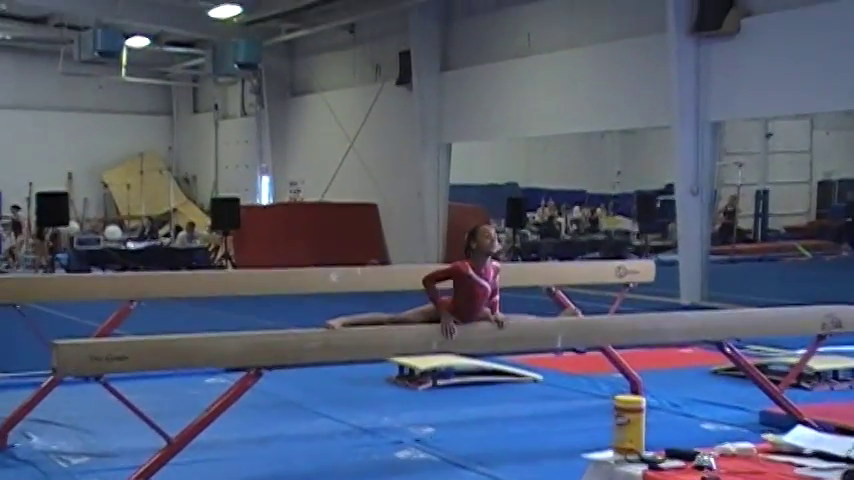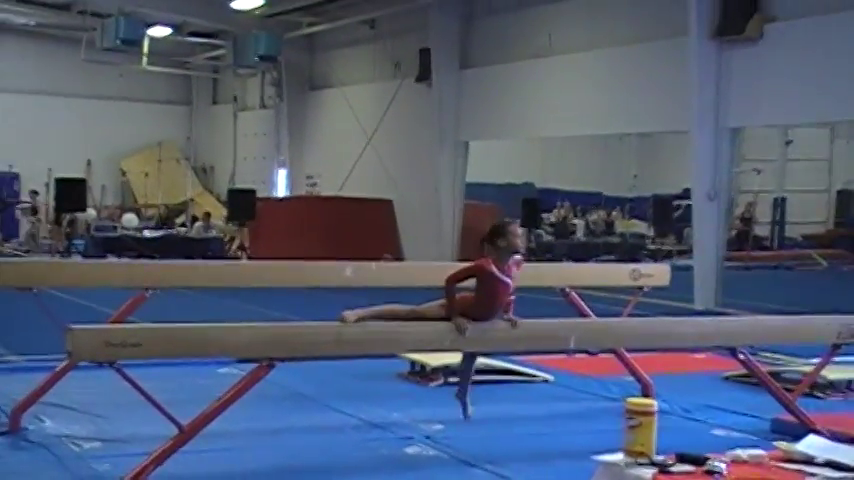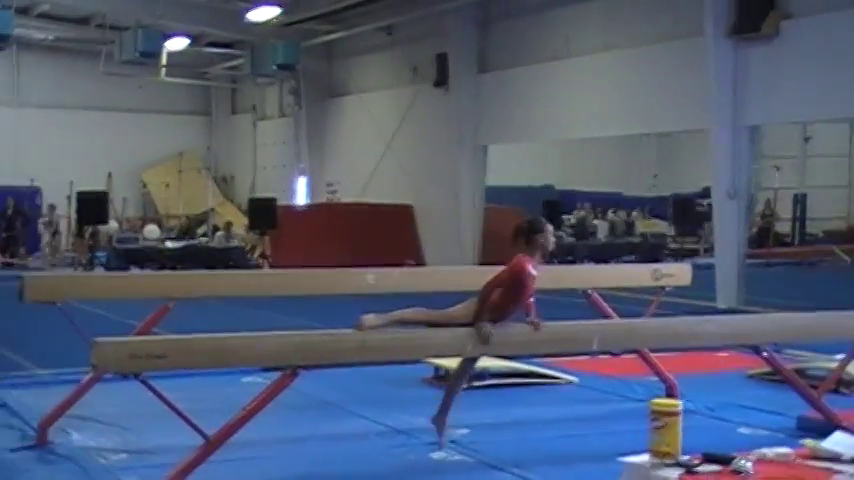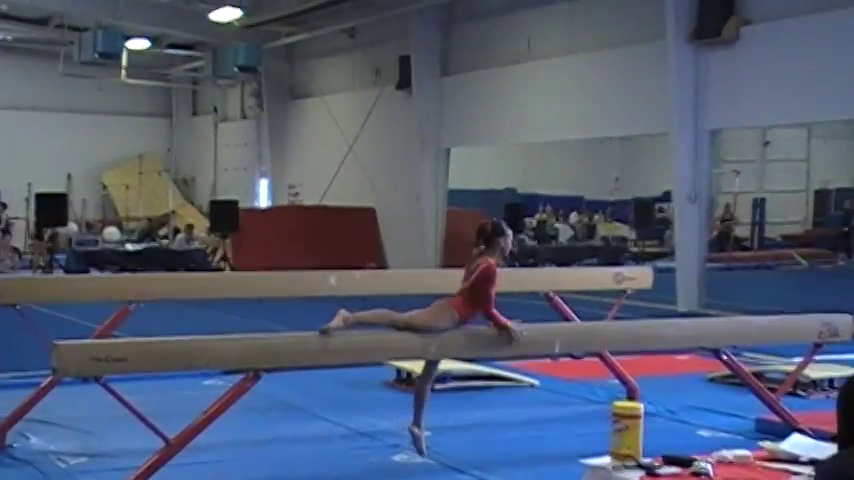
dt=0.3s
person 1, frame 1
left shoulder: (496, 268)
right shoulder: (462, 269)
left elbow: (494, 295)
right elbow: (428, 281)
left wrist: (496, 313)
right wrist: (445, 313)
left hip: (473, 316)
right hip: (447, 311)
right knee: (395, 319)
right ankle: (344, 321)
person 1, frame 2
left shoulder: (516, 262)
right shoulder: (486, 265)
right elbow: (450, 281)
left wrist: (508, 312)
right wrist: (455, 316)
left hip: (481, 318)
right hip: (464, 308)
left knee: (471, 354)
right knee: (412, 312)
left ankle: (463, 393)
right ankle: (360, 313)
person 1, frame 3
left shoulder: (533, 261)
right shoulder: (521, 264)
left elbow: (527, 290)
right elbow: (487, 289)
left wrist: (530, 316)
right wrist: (480, 321)
left hip: (492, 315)
right hip: (487, 312)
left knee: (466, 368)
right knee: (434, 317)
right ankle: (380, 319)
person 1, frame 4
left shoulder: (480, 258)
right shoulder: (491, 267)
right elbow: (487, 307)
left wrist: (494, 319)
right wrist: (505, 325)
left hip: (447, 309)
right hip: (450, 314)
left knee: (429, 373)
right knee: (401, 320)
right ankle: (348, 318)
